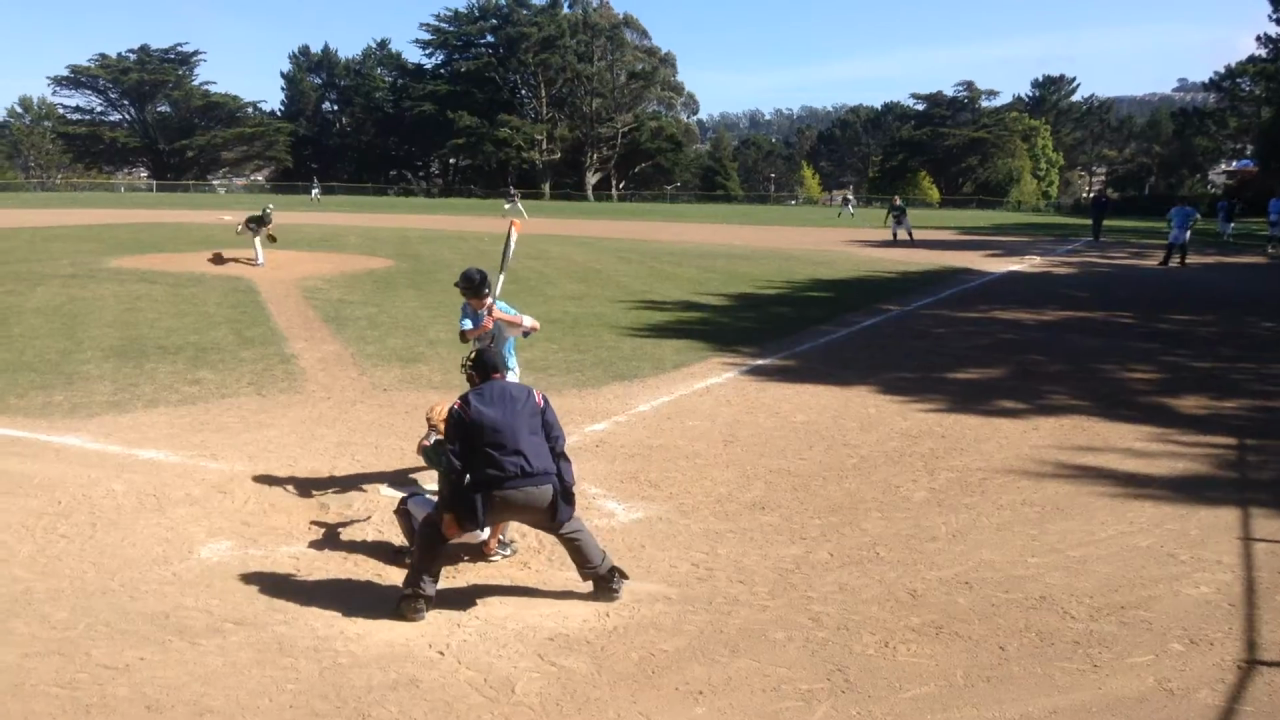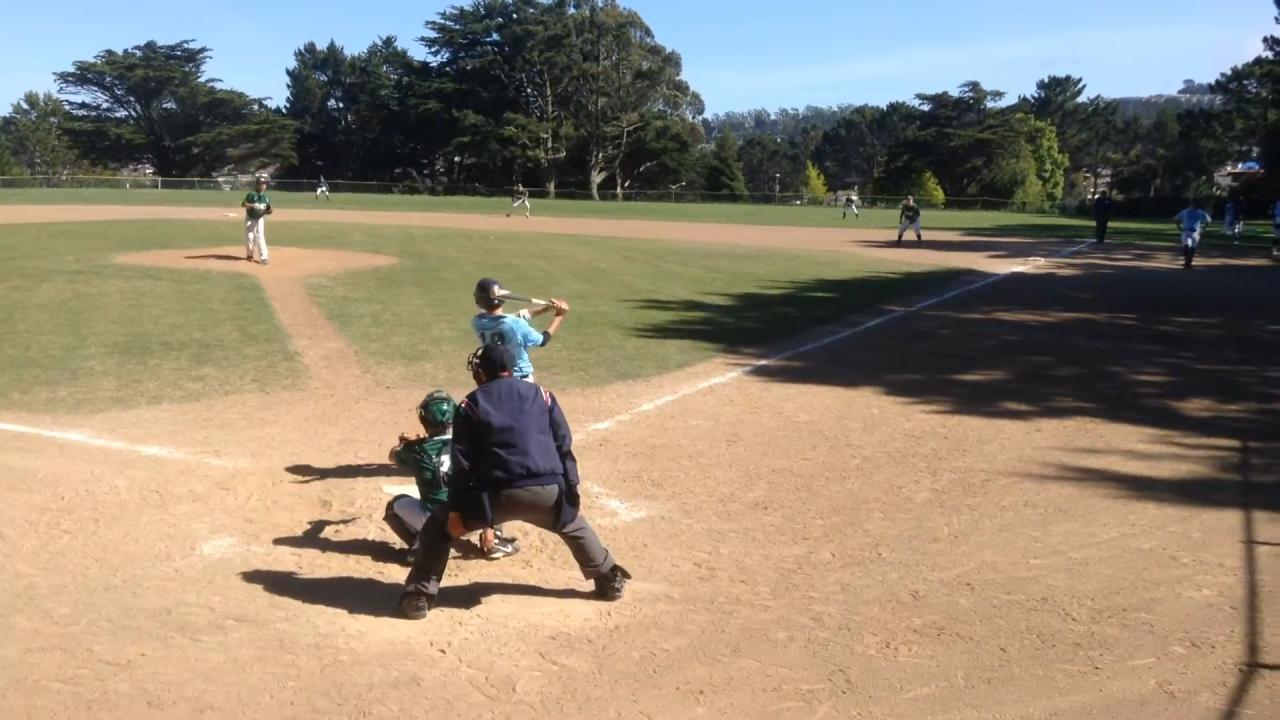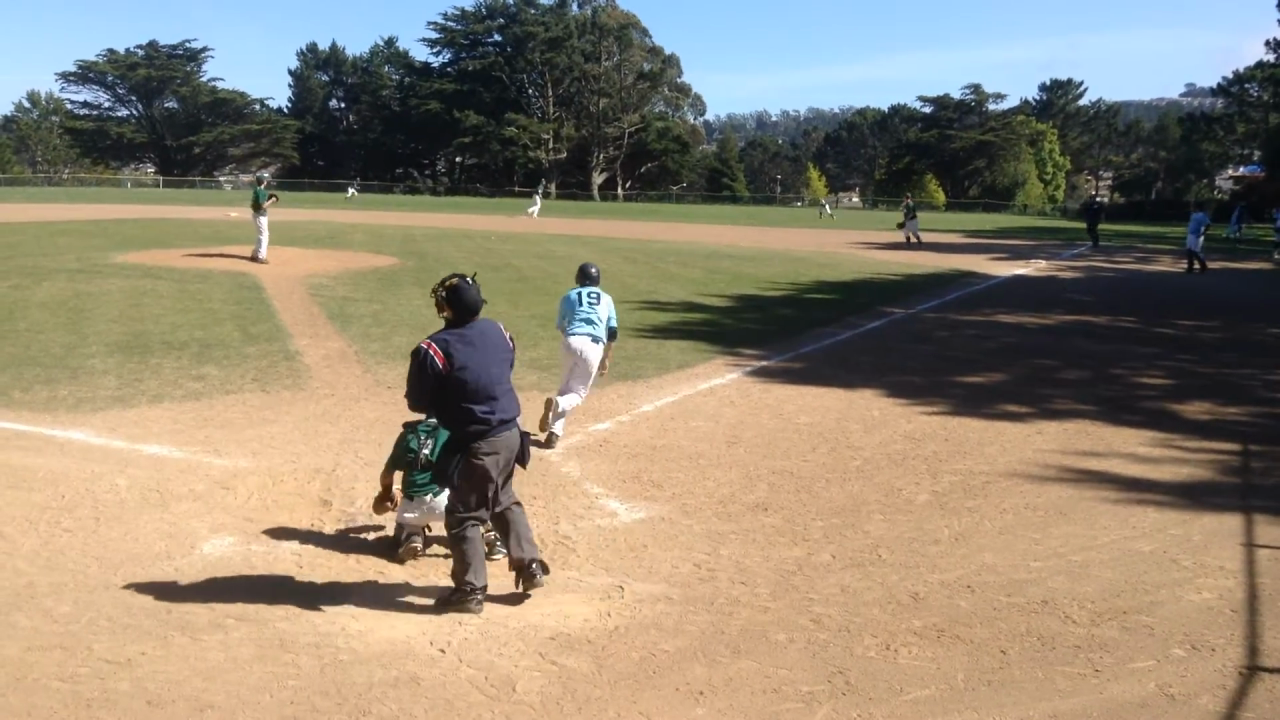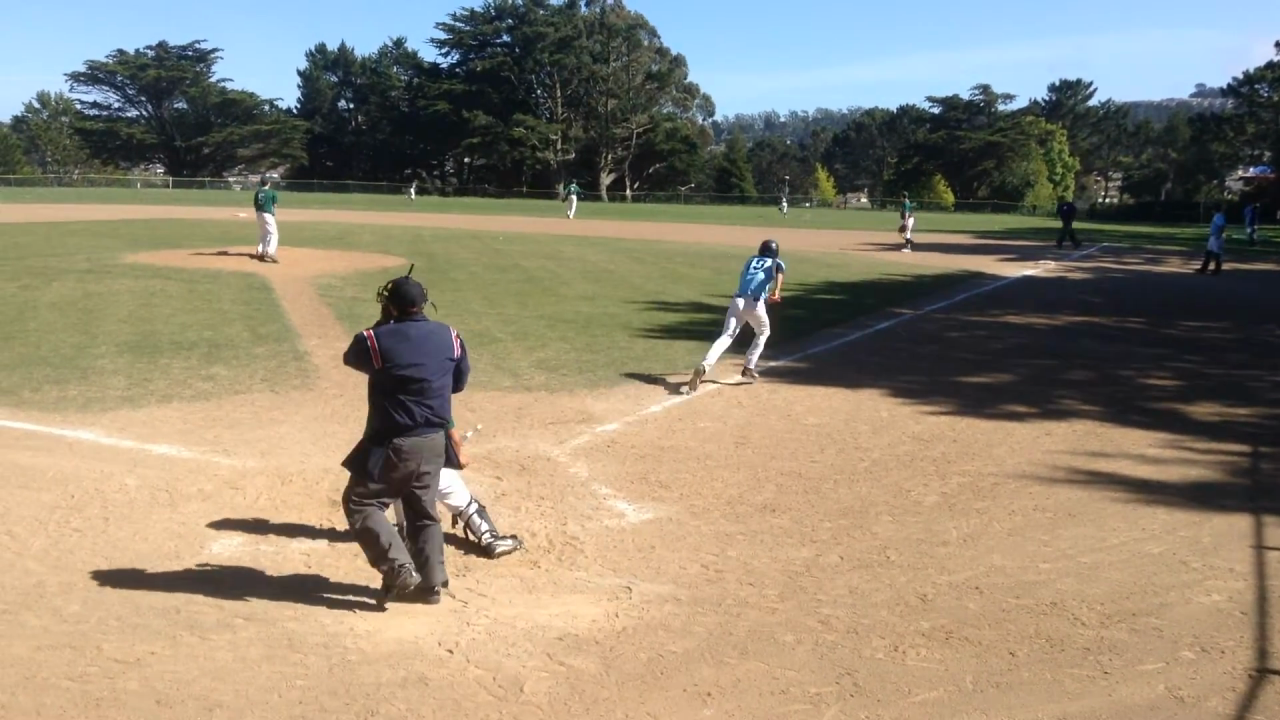
dt=0.7s
person 1, frame 1
left shoulder: (463, 406)
right shoulder: (534, 397)
left elbow: (455, 465)
right elbow: (557, 448)
left wrist: (449, 510)
right wrist: (566, 493)
left hip: (493, 495)
right hip: (542, 492)
left knee: (433, 528)
right knee: (569, 524)
left ankle: (417, 598)
right ankle: (607, 581)
person 1, frame 2
left shoulder: (471, 405)
right shoulder: (542, 395)
left elbow: (462, 464)
right elbow: (564, 447)
left wrist: (455, 510)
right wrist: (571, 492)
left hip: (501, 494)
right hip: (549, 491)
left knee: (438, 526)
right knee: (573, 521)
left ankle: (419, 596)
right ankle: (609, 579)
person 1, frame 3
left shoulder: (433, 349)
right shoulder: (498, 332)
left elbow: (419, 404)
left hip: (474, 445)
right hip: (510, 435)
left knee: (465, 517)
right knee: (505, 505)
left ankle: (469, 592)
right ankle: (529, 565)
person 1, frame 4
left shoulder: (377, 339)
right shoulder: (449, 336)
left elbow: (351, 358)
right elbow: (459, 382)
left wrist: (382, 322)
left hip: (396, 442)
right hip: (435, 439)
left knee: (360, 503)
right knee: (424, 513)
left ankle: (399, 569)
right ankle: (431, 583)
